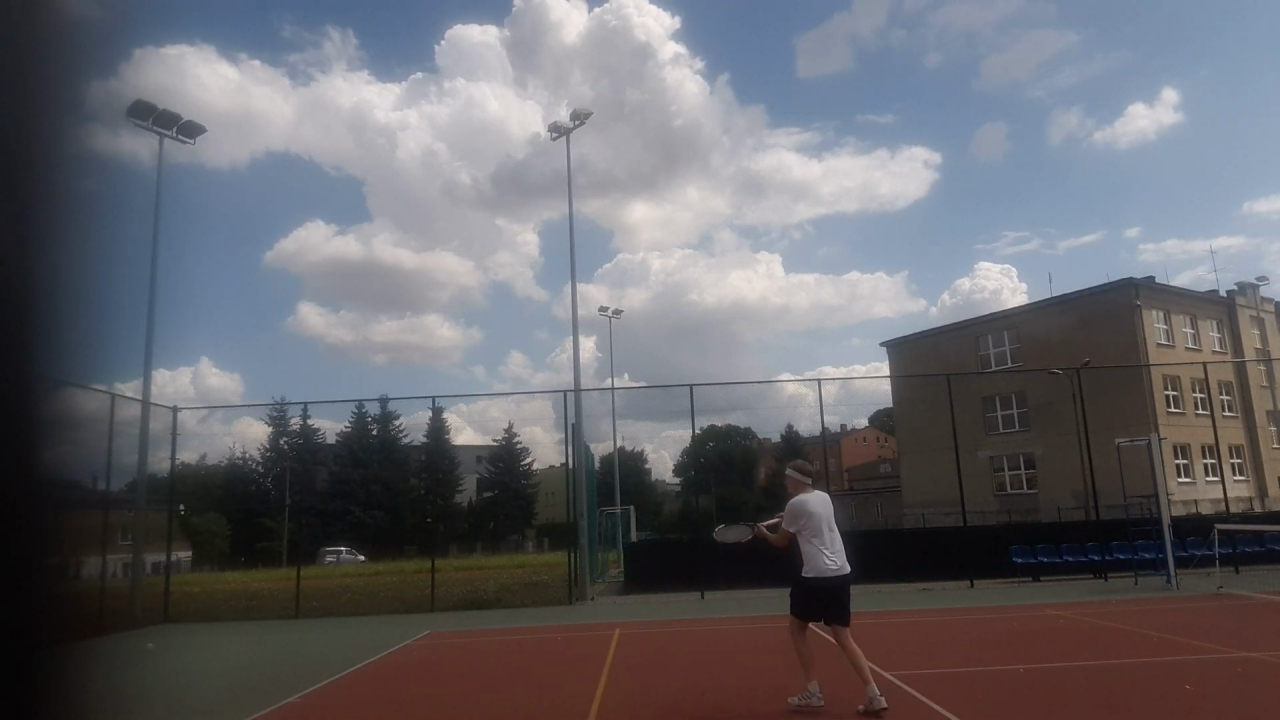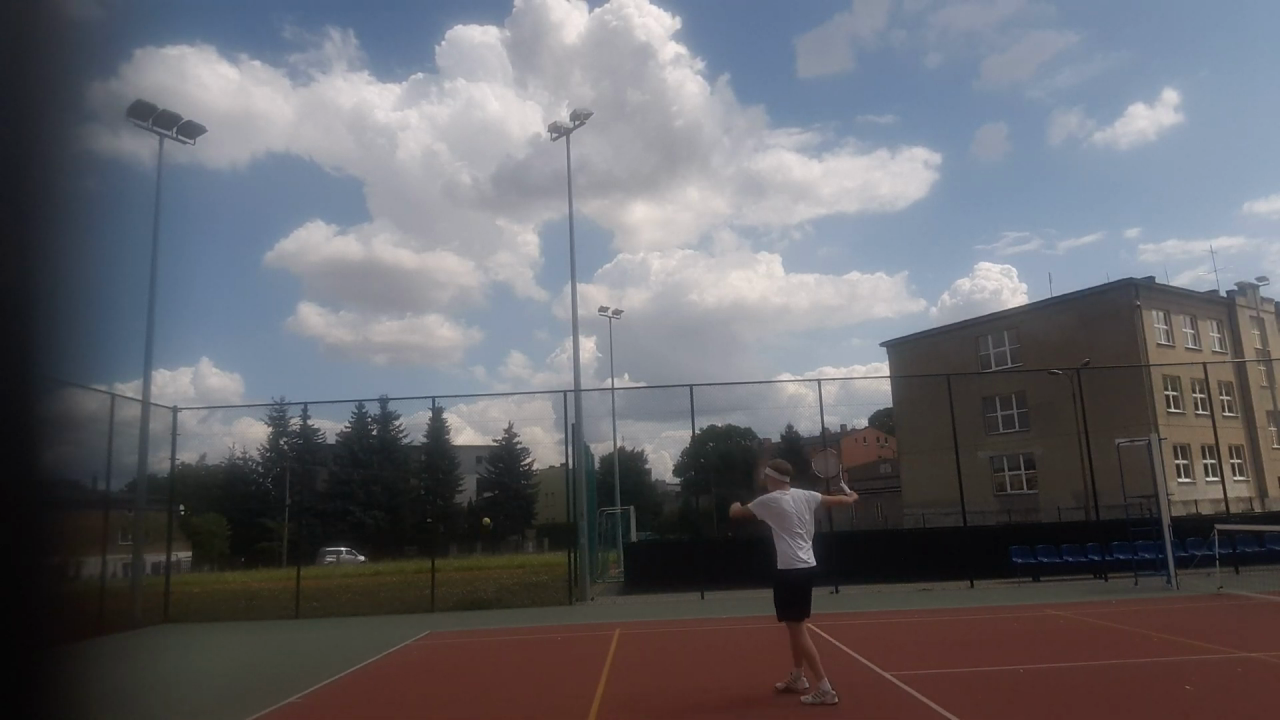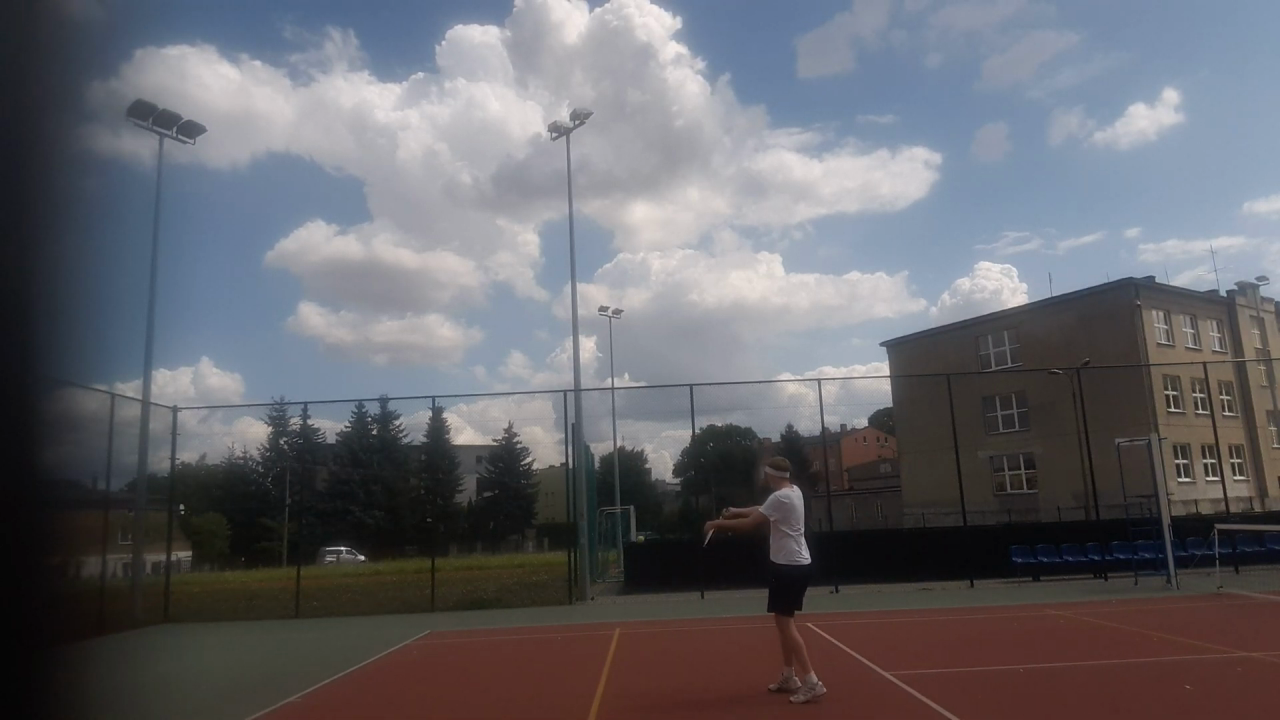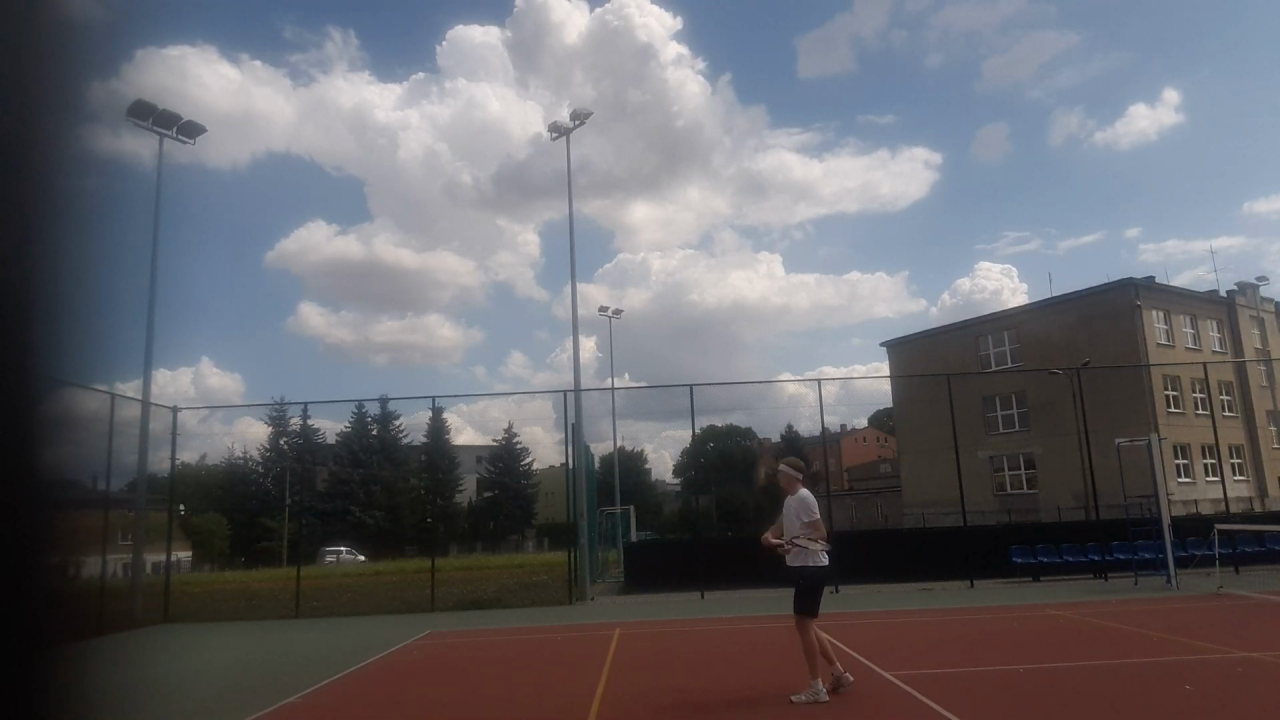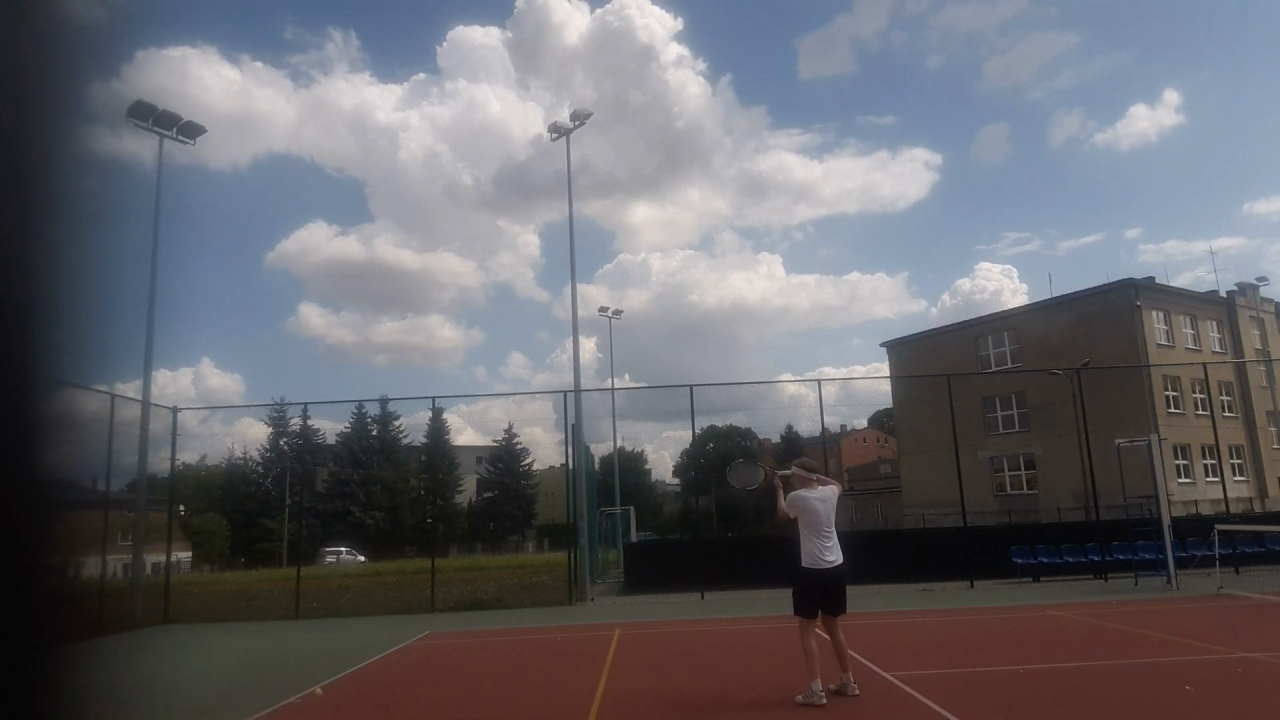
dt=0.5s
person 1, frame 1
left shoulder: (795, 505)
right shoulder: (824, 498)
left elbow: (781, 541)
left wrist: (764, 533)
left hip: (815, 577)
right hip: (840, 574)
left knee: (797, 630)
right knee: (843, 637)
left ankle: (812, 692)
right ankle: (874, 696)
person 1, frame 2
left shoulder: (769, 500)
right shoulder: (804, 496)
left elbow: (736, 514)
right elbow: (839, 500)
left wrist: (735, 506)
right wrist: (850, 495)
left hip: (790, 571)
right hip: (808, 567)
left knee: (797, 629)
right knee: (794, 625)
left ankle: (825, 689)
right ankle: (797, 677)
person 1, frame 3
left shoulder: (780, 497)
right shoulder: (794, 491)
left elbow: (751, 523)
right elbow: (761, 511)
left wrist: (717, 525)
right wrist: (737, 511)
left hip: (788, 566)
right hip: (800, 565)
left knee: (785, 624)
right knee: (785, 622)
left ankle: (811, 682)
right ankle: (790, 677)
person 1, frame 4
left shoulder: (804, 498)
right shoulder: (790, 499)
left elbow: (821, 534)
right elbow: (779, 528)
left wrist: (791, 545)
right wrist: (769, 537)
left hip: (811, 567)
right hip: (806, 567)
left knee: (803, 625)
right knee: (806, 625)
left ankle: (816, 688)
right ankle: (839, 673)
person 1, frame 5
left shoulder: (796, 497)
right shoulder: (831, 492)
left elbow: (782, 513)
left wrist: (779, 488)
right wrist: (815, 476)
left hip: (813, 571)
right hip: (836, 567)
left knee: (807, 629)
right knee: (832, 625)
left ankle: (815, 690)
right ankle: (848, 682)
